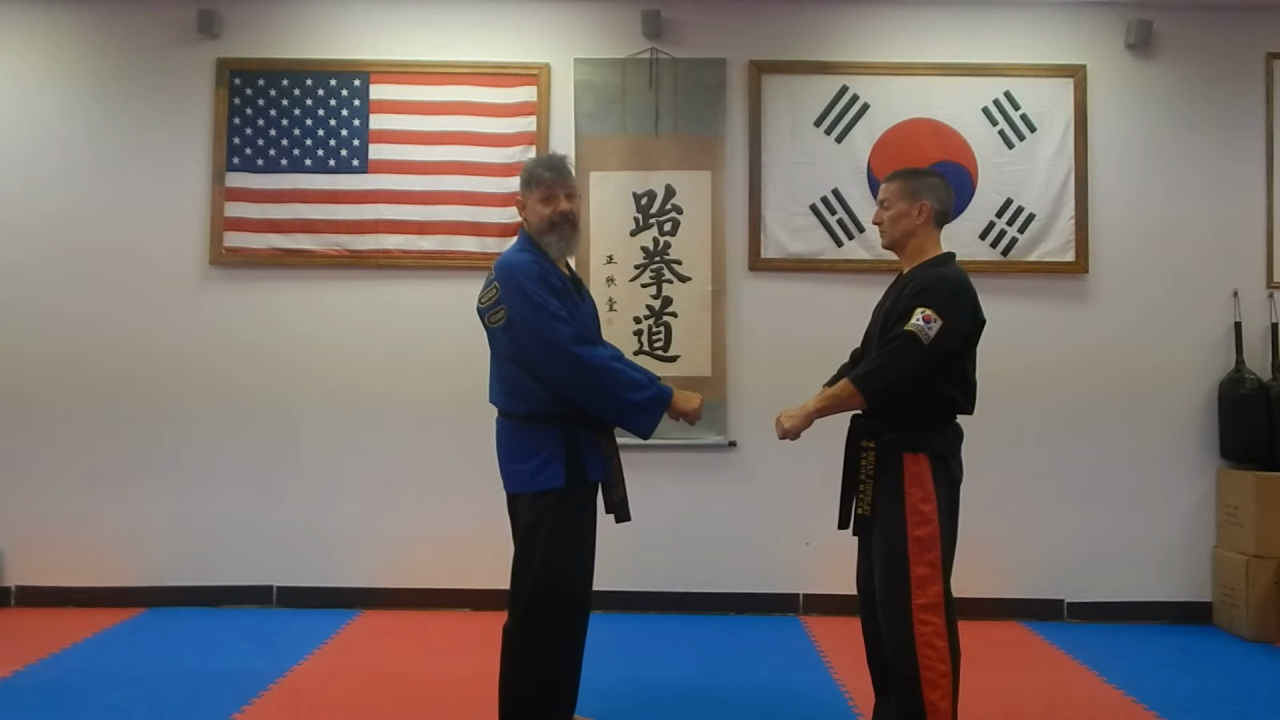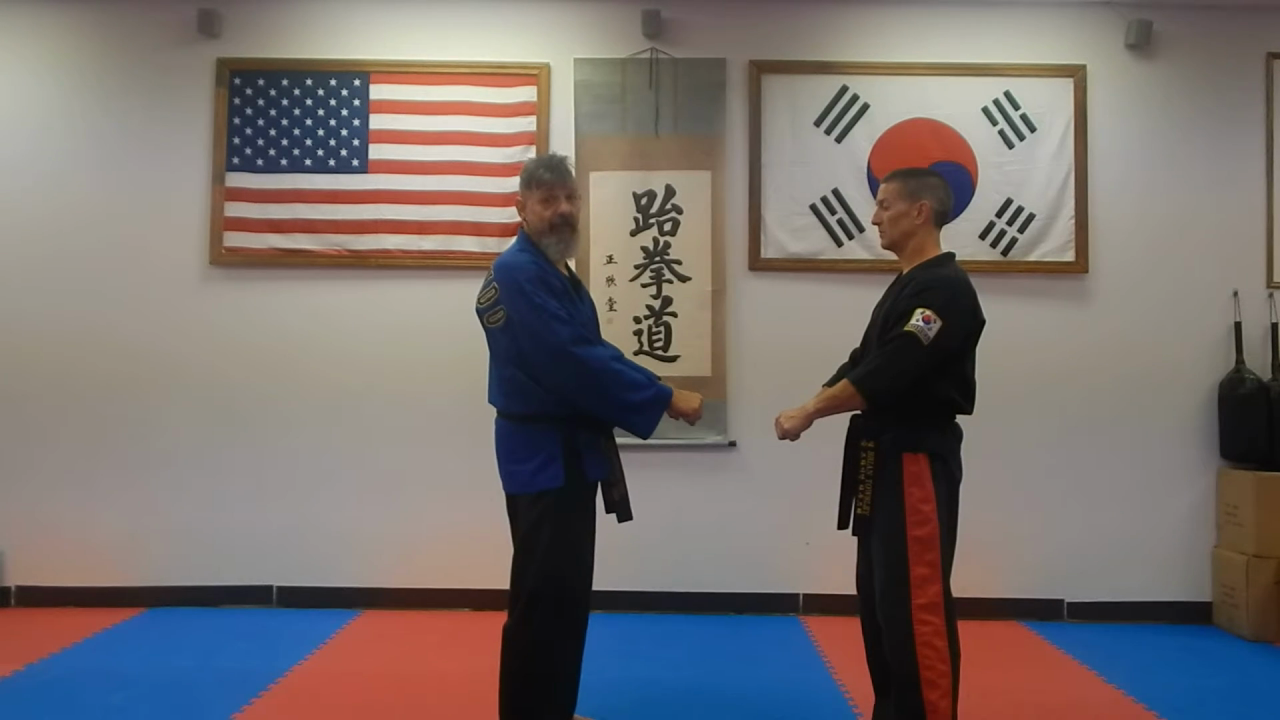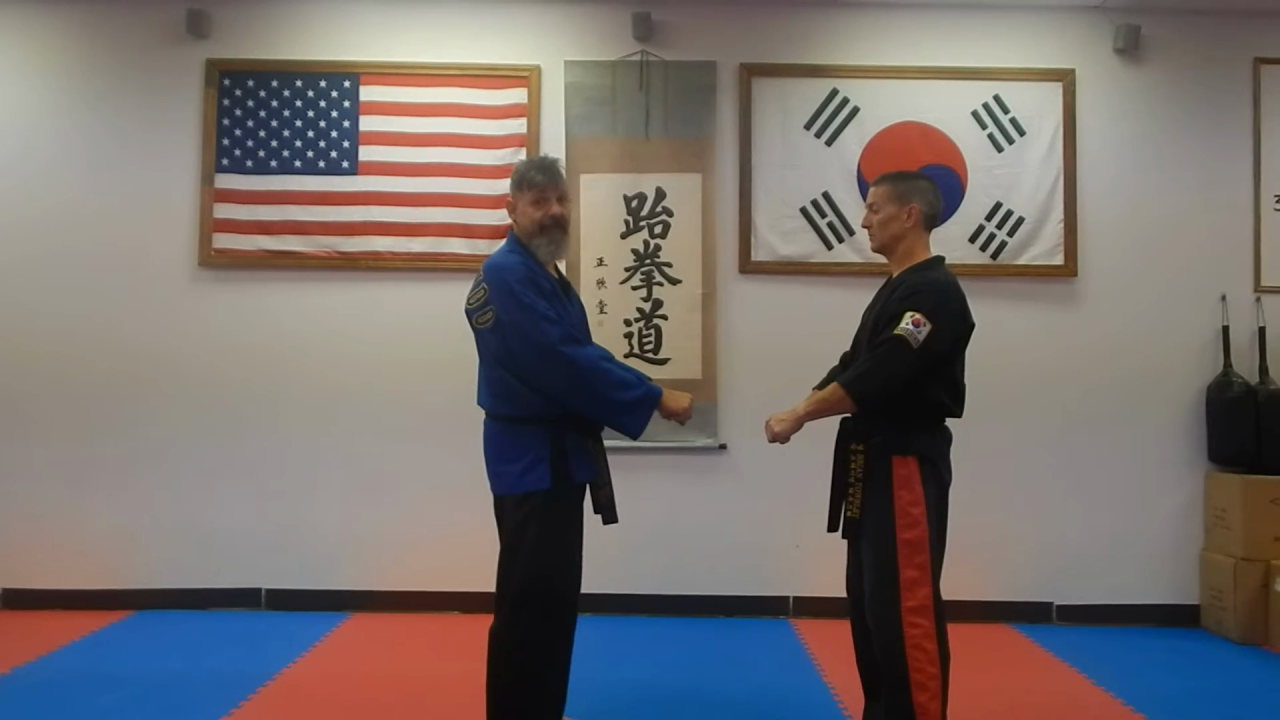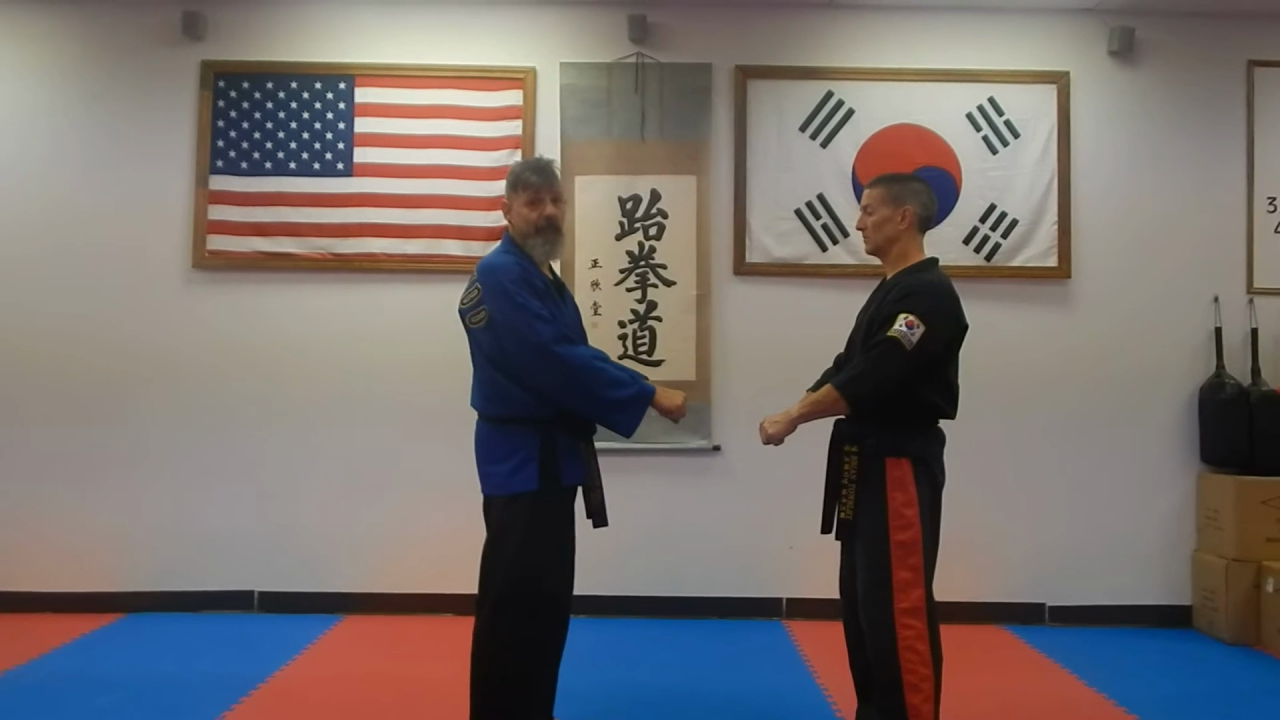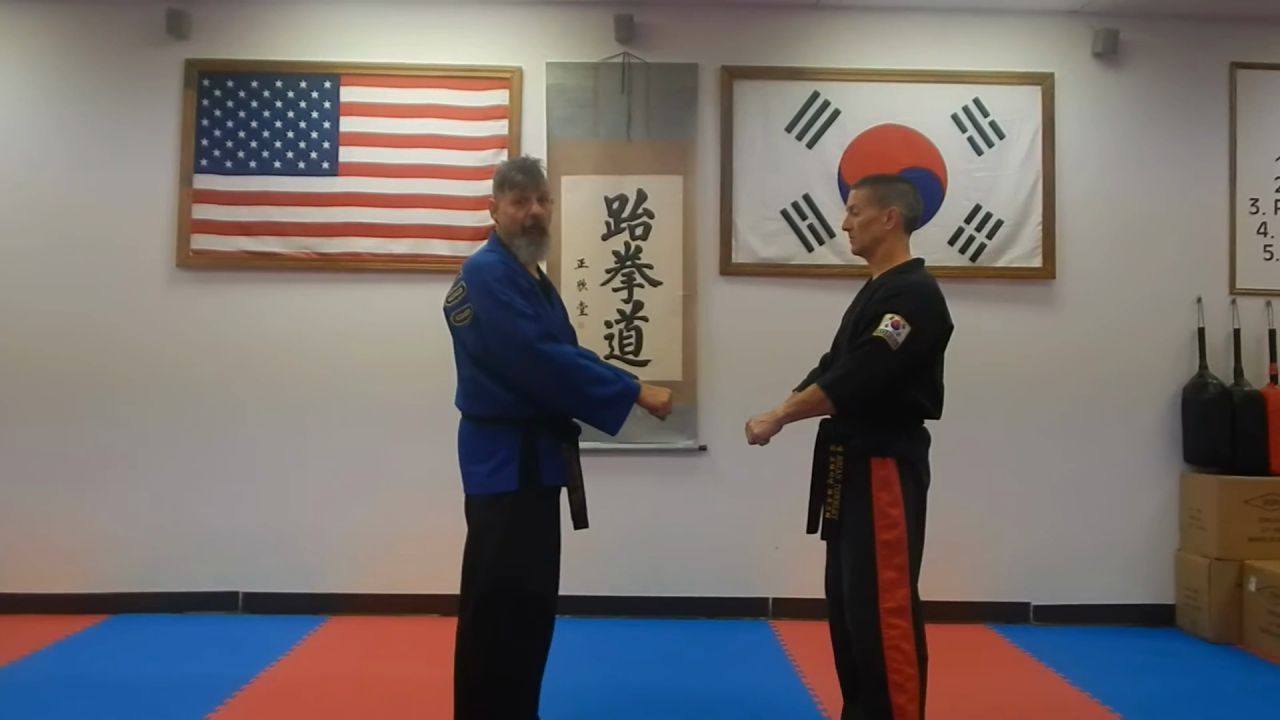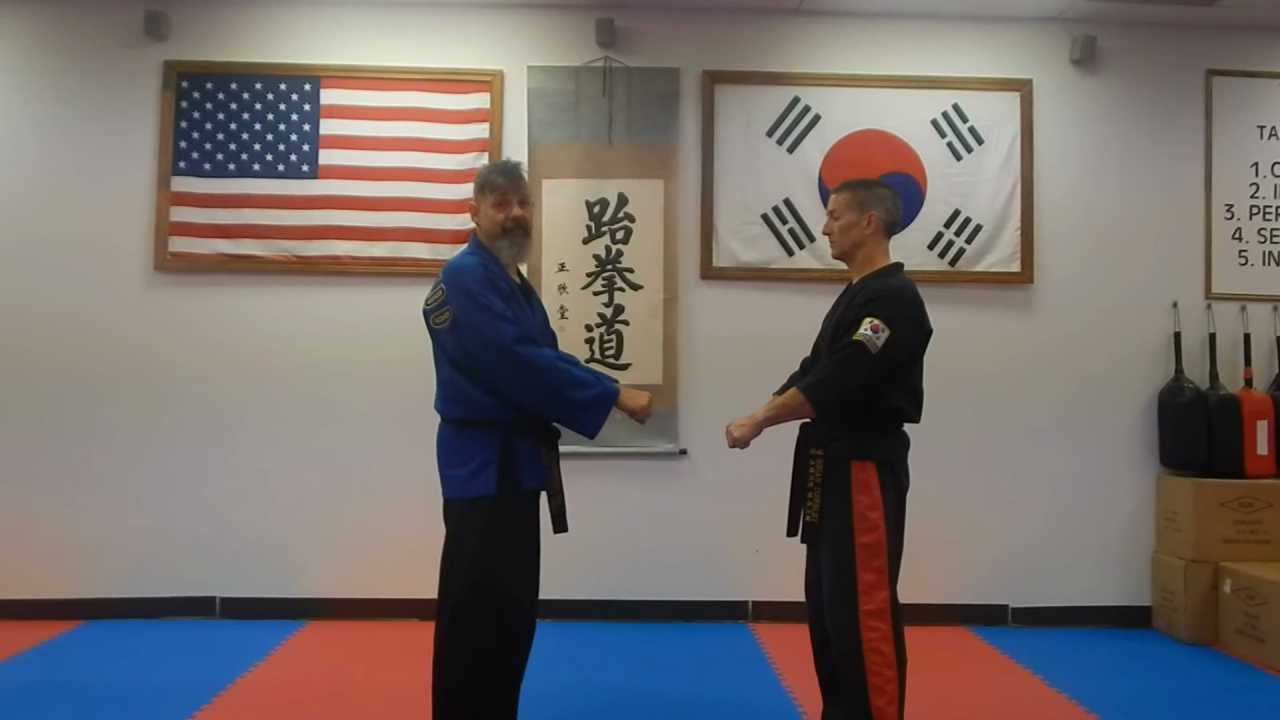
dt=0.2s
person 1, frame 1
left shoulder: (559, 272)
right shoulder: (519, 273)
left elbow: (594, 352)
right elbow: (576, 362)
left wrist: (656, 388)
right wrist: (663, 398)
left hip: (567, 449)
right hip: (544, 452)
left knee: (567, 590)
right knee: (545, 595)
person 1, frame 2
left shoulder: (556, 272)
right shoulder: (518, 274)
left elbow: (593, 351)
right elbow: (575, 362)
left wrist: (656, 389)
right wrist: (663, 398)
left hip: (566, 449)
right hip: (543, 452)
left knee: (566, 591)
right knee: (545, 595)
person 1, frame 3
left shoulder: (547, 275)
right shoulder: (507, 275)
left elbow: (583, 353)
right elbow: (565, 363)
left wrist: (647, 388)
right wrist: (653, 397)
left hip: (555, 452)
right hip: (531, 455)
left knee: (554, 594)
right knee: (530, 598)
person 1, frame 4
left shoulder: (543, 277)
right shoulder: (501, 276)
left elbow: (578, 354)
right elbow: (558, 362)
left wrist: (643, 388)
right wrist: (647, 395)
left hip: (549, 453)
right hip: (521, 457)
left knee: (548, 596)
right knee: (516, 599)
person 1, frame 5
left shoulder: (531, 278)
right shoulder: (486, 275)
left elbow: (566, 352)
right elbow: (542, 360)
left wrist: (630, 385)
right wrist: (633, 393)
left hip: (535, 452)
right hip: (504, 458)
left knee: (533, 598)
right knee: (497, 601)
person 1, frame 6
left shoulder: (513, 281)
right shoulder: (466, 278)
left elbow: (546, 356)
right elbow: (521, 362)
left wrist: (610, 390)
right wrist: (612, 395)
left hip: (516, 456)
right hip: (483, 462)
left knee: (513, 603)
right knee: (476, 605)
person 2, frame 1
left shoulder: (945, 289)
right shoulder: (906, 286)
left elbow: (886, 375)
right elbow: (864, 365)
left wrist: (809, 413)
right wrist: (810, 409)
left hip: (918, 462)
right hip: (886, 458)
left knee: (916, 602)
right knee: (880, 595)
person 2, frame 2
left shoulder: (944, 290)
right shoulder: (906, 286)
left elbow: (886, 375)
right elbow: (863, 366)
left wrist: (808, 413)
right wrist: (809, 408)
left hip: (917, 462)
right hip: (885, 458)
left knee: (915, 602)
right knee: (880, 595)
person 2, frame 3
left shoulder: (934, 293)
right shoulder: (896, 290)
left elbow: (875, 379)
right elbow: (853, 369)
left wrist: (799, 416)
right wrist: (799, 412)
left hip: (908, 466)
right hip: (876, 461)
left knee: (905, 604)
right knee: (870, 598)
person 2, frame 4
left shoulder: (928, 295)
right shoulder: (890, 292)
left elbow: (869, 381)
right elbow: (847, 371)
left wrist: (793, 418)
right wrist: (793, 414)
left hip: (901, 467)
right hip: (869, 463)
left knee: (898, 606)
right knee: (863, 600)
person 2, frame 5
left shoulder: (914, 295)
right shoulder: (876, 292)
left elbow: (856, 380)
right elbow: (833, 371)
left wrist: (778, 418)
right wrist: (779, 414)
left hip: (886, 467)
right hip: (855, 462)
left knee: (883, 605)
right knee: (849, 599)
person 2, frame 6
left shoulder: (893, 299)
right shoulder: (856, 297)
left elbow: (835, 384)
right elbow: (813, 374)
left wrist: (758, 421)
right wrist: (760, 418)
left hip: (866, 471)
right hip: (834, 466)
left knee: (863, 607)
right knee: (829, 602)
